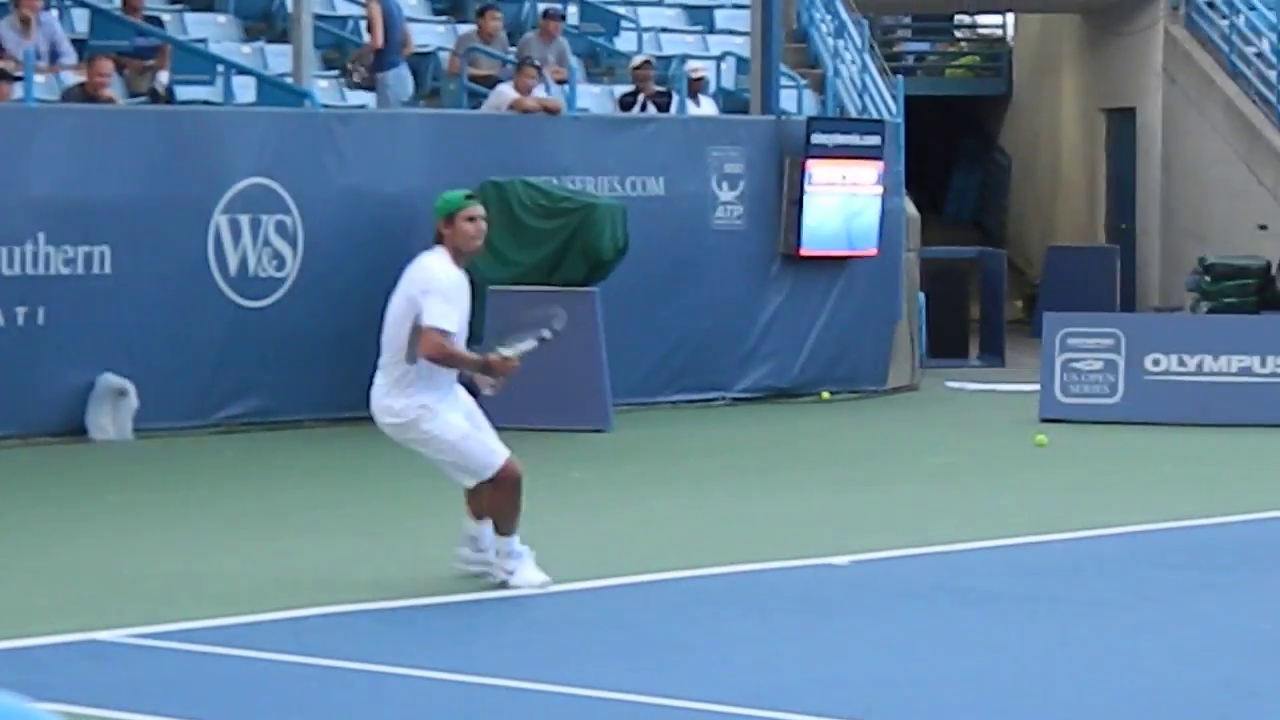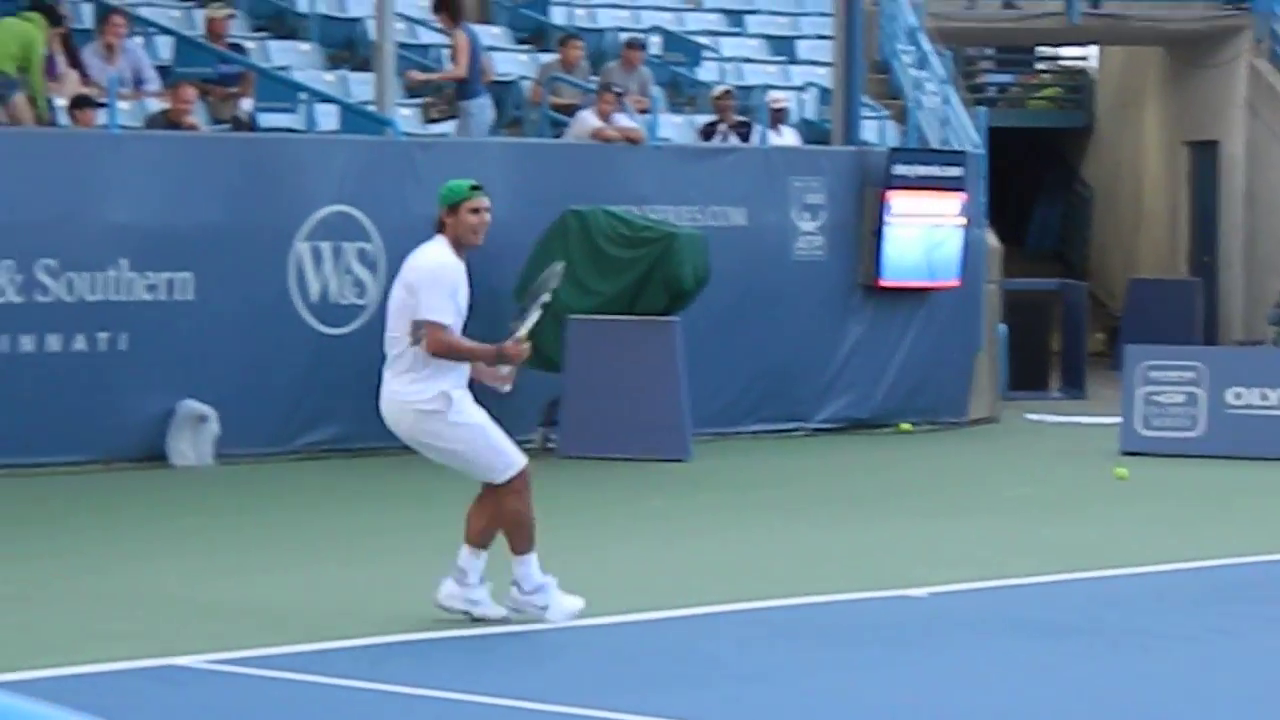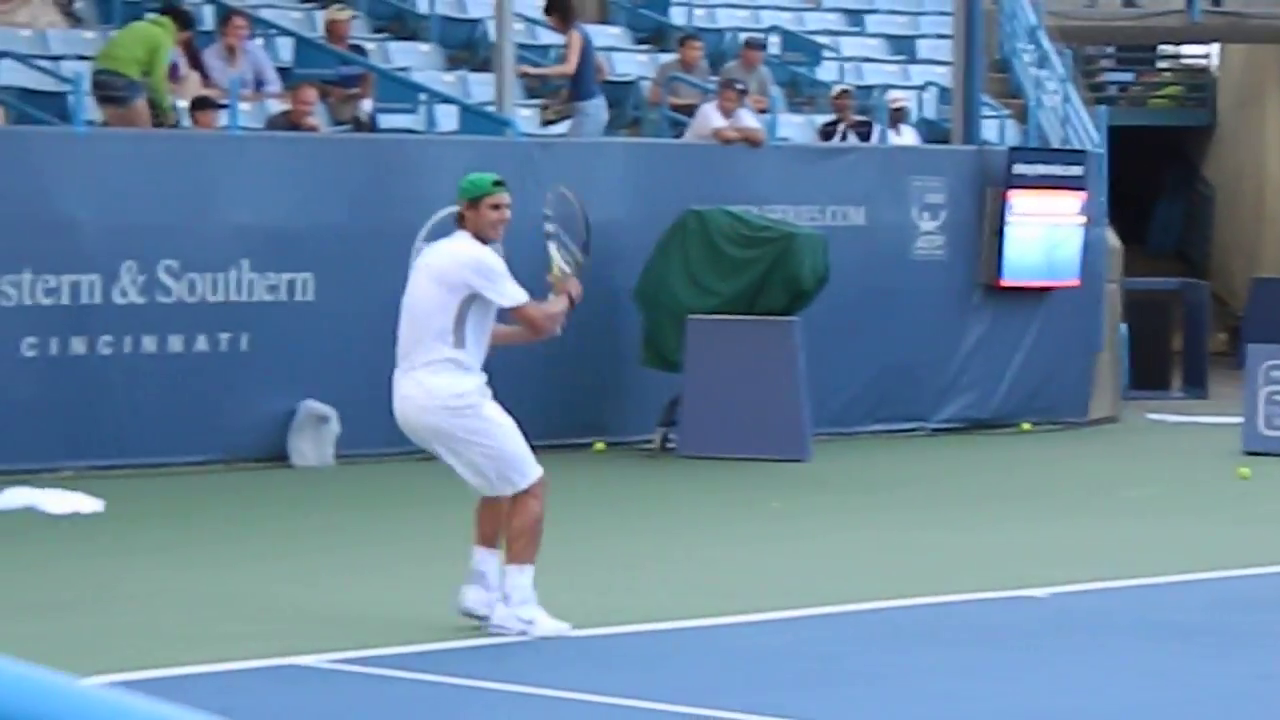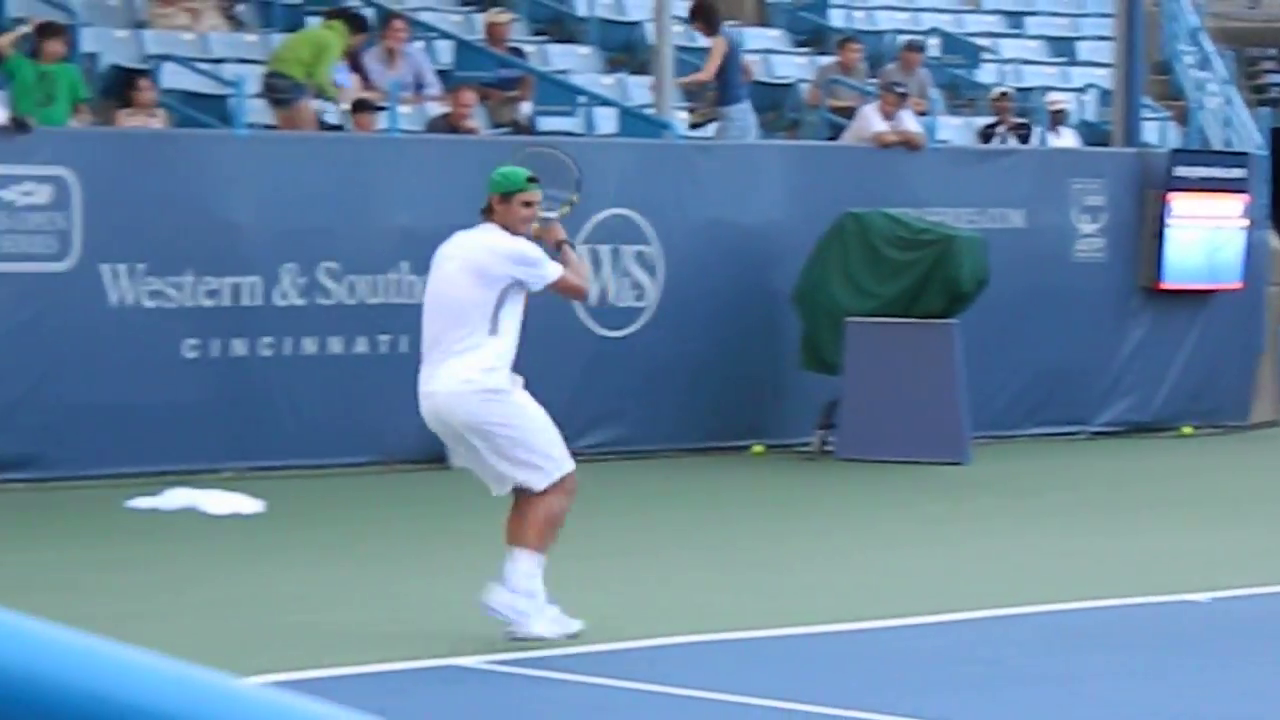
dt=0.2s
person 1, frame 1
left shoulder: (453, 270)
right shoulder: (440, 274)
right elbow: (438, 348)
left wrist: (475, 367)
right wrist: (485, 365)
left hip: (440, 393)
right hip: (411, 406)
left knee: (493, 468)
right knee: (505, 474)
left ankle: (479, 545)
right ankle: (510, 558)
person 1, frame 2
left shoulder: (444, 259)
right shoulder: (440, 265)
right elbow: (434, 343)
left wrist: (480, 366)
right wrist: (495, 354)
left hip: (417, 396)
right hip: (426, 401)
left knee: (499, 482)
right knee: (515, 479)
left ankle: (465, 586)
right ankle: (532, 589)
person 1, frame 3
left shoulder: (437, 256)
right shoulder: (475, 259)
right elbow: (539, 322)
left wrist: (520, 334)
right wrist: (566, 296)
left hip: (412, 399)
right hip: (452, 398)
left knee: (498, 487)
right knee: (529, 491)
left ankle: (485, 588)
right ankle: (519, 607)
person 1, frame 4
left shoulder: (455, 247)
right shoulder: (511, 251)
right elbow: (580, 287)
right wrist: (564, 245)
left hip: (437, 395)
right hip: (481, 391)
left knee: (528, 489)
right knee: (559, 486)
left ankle: (524, 599)
right ankle: (518, 596)
